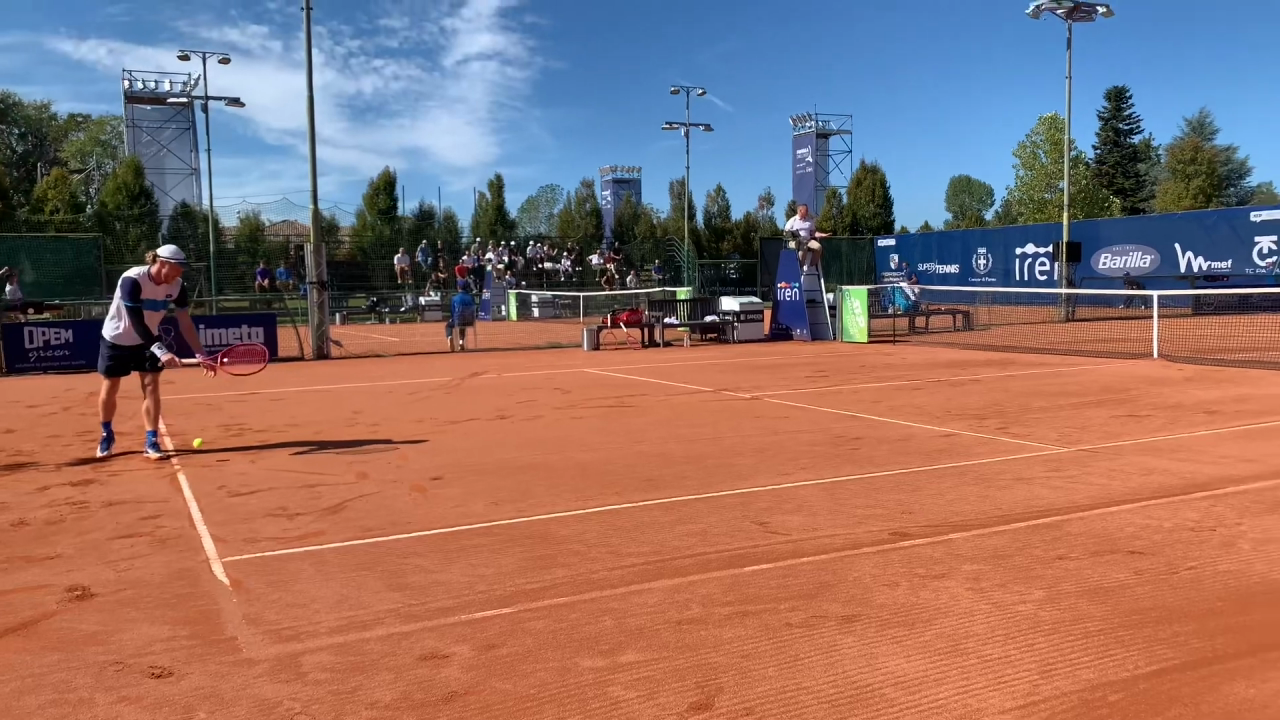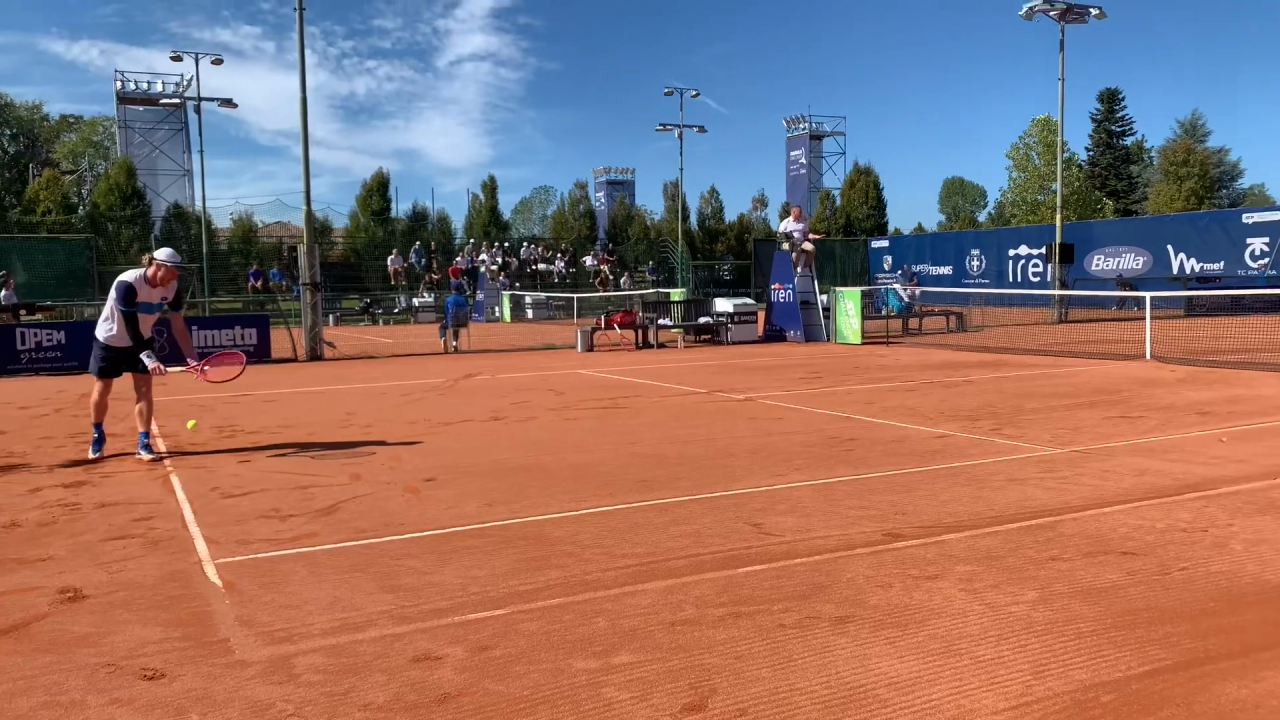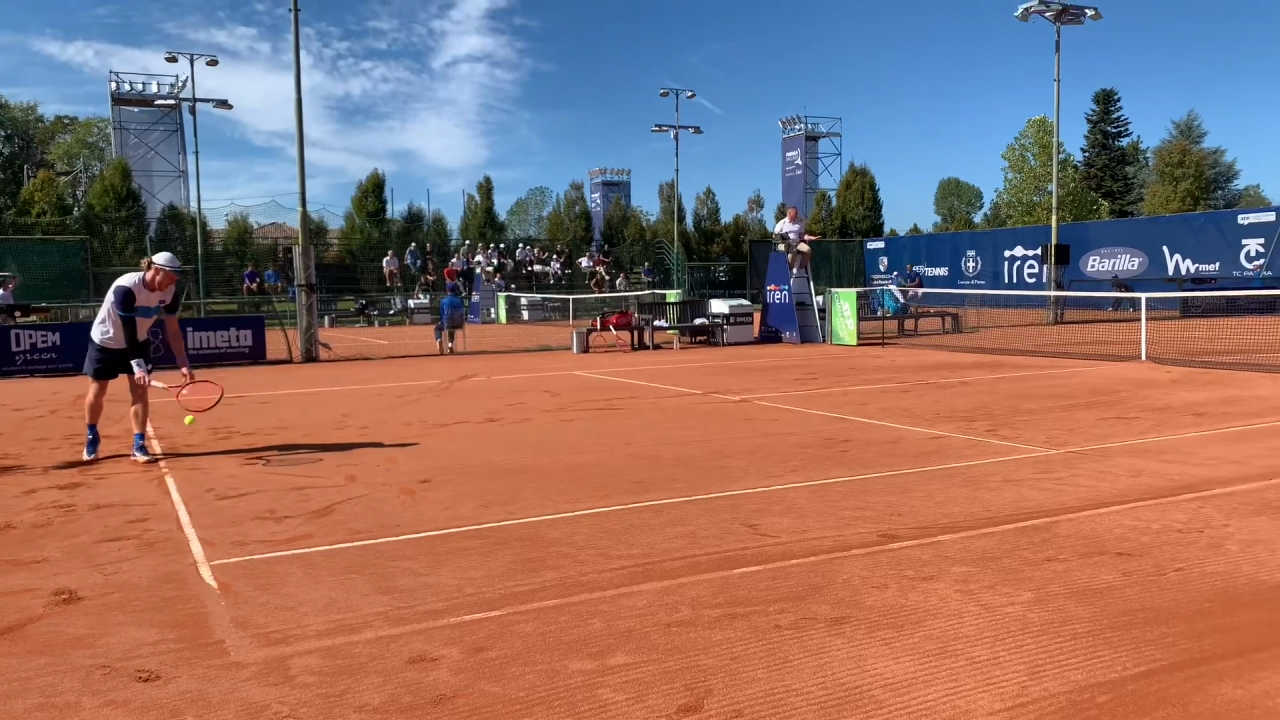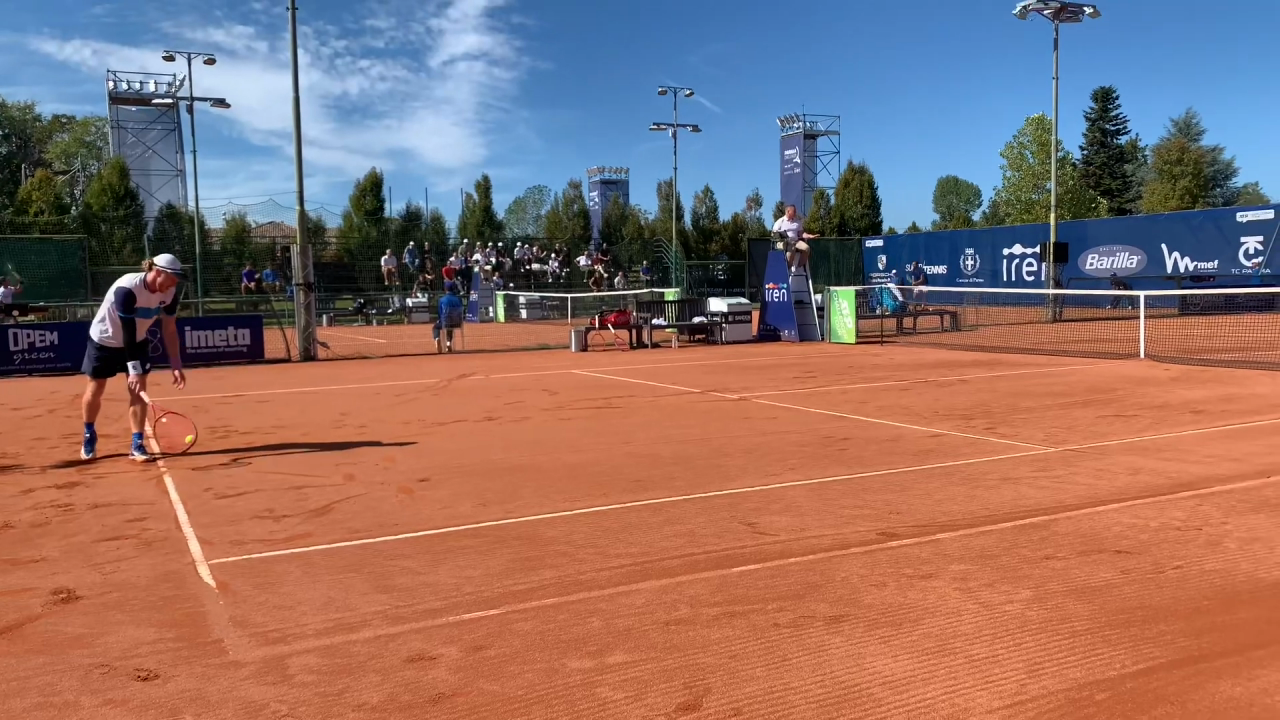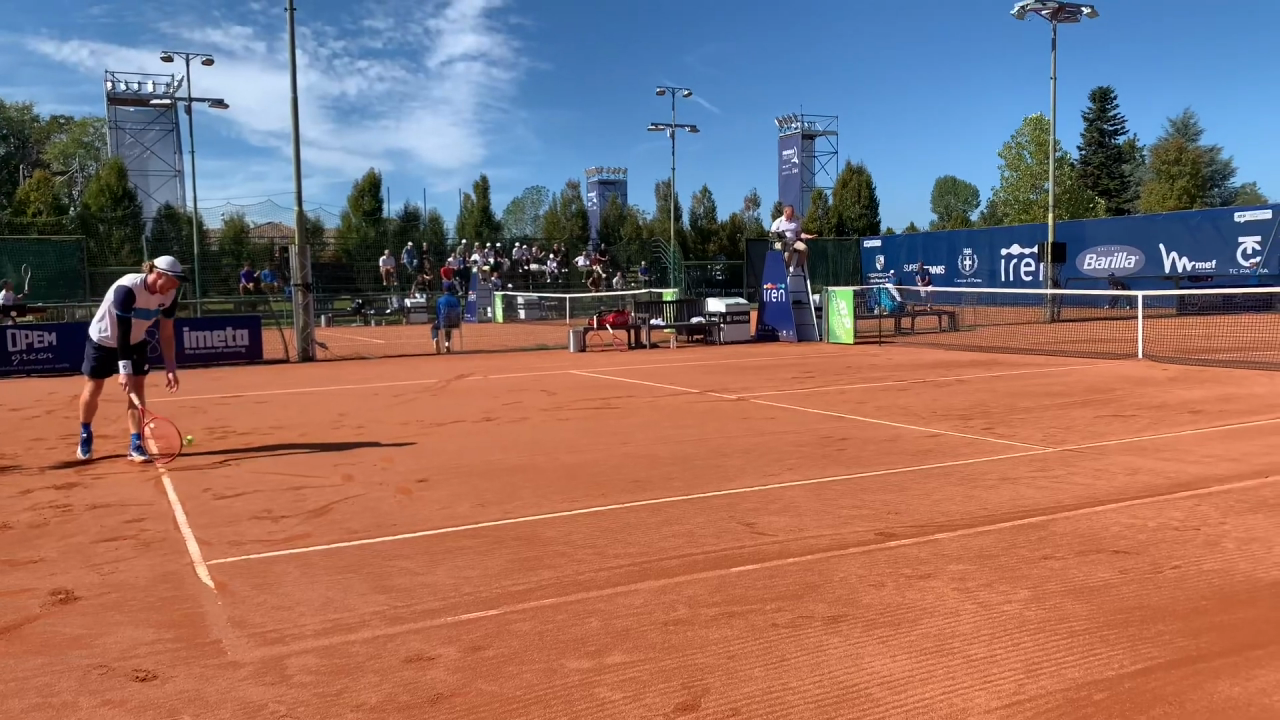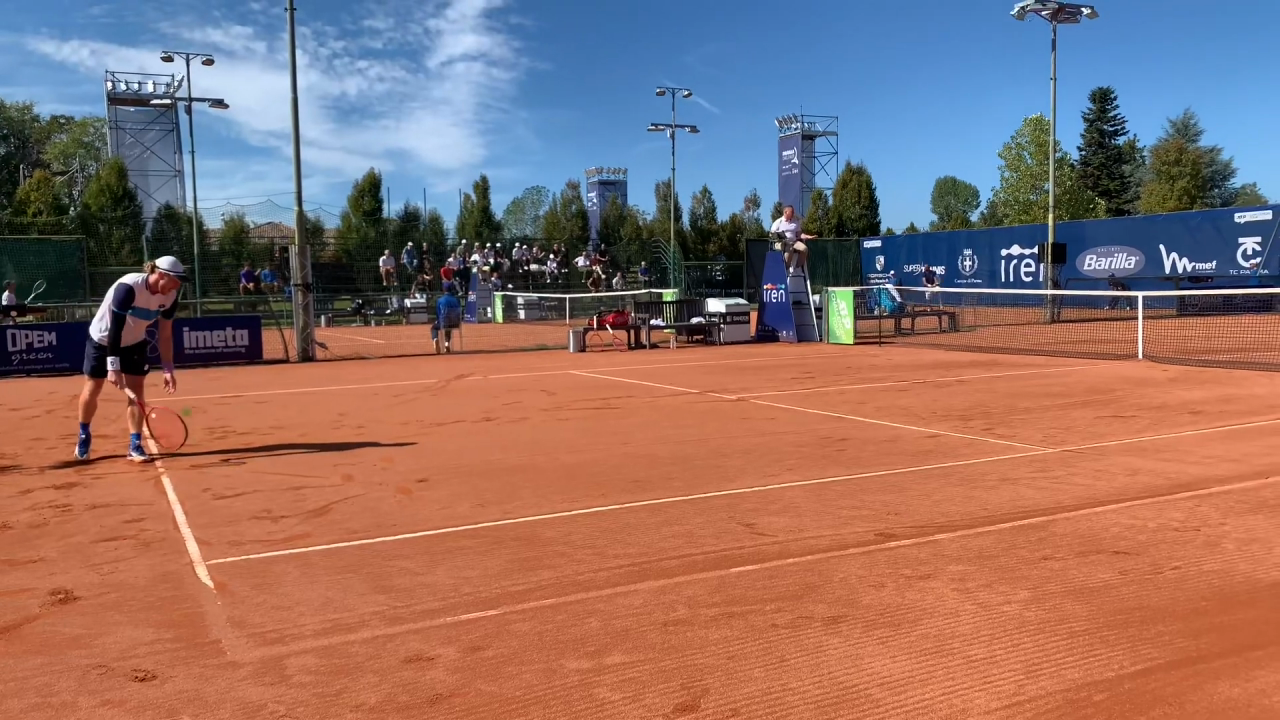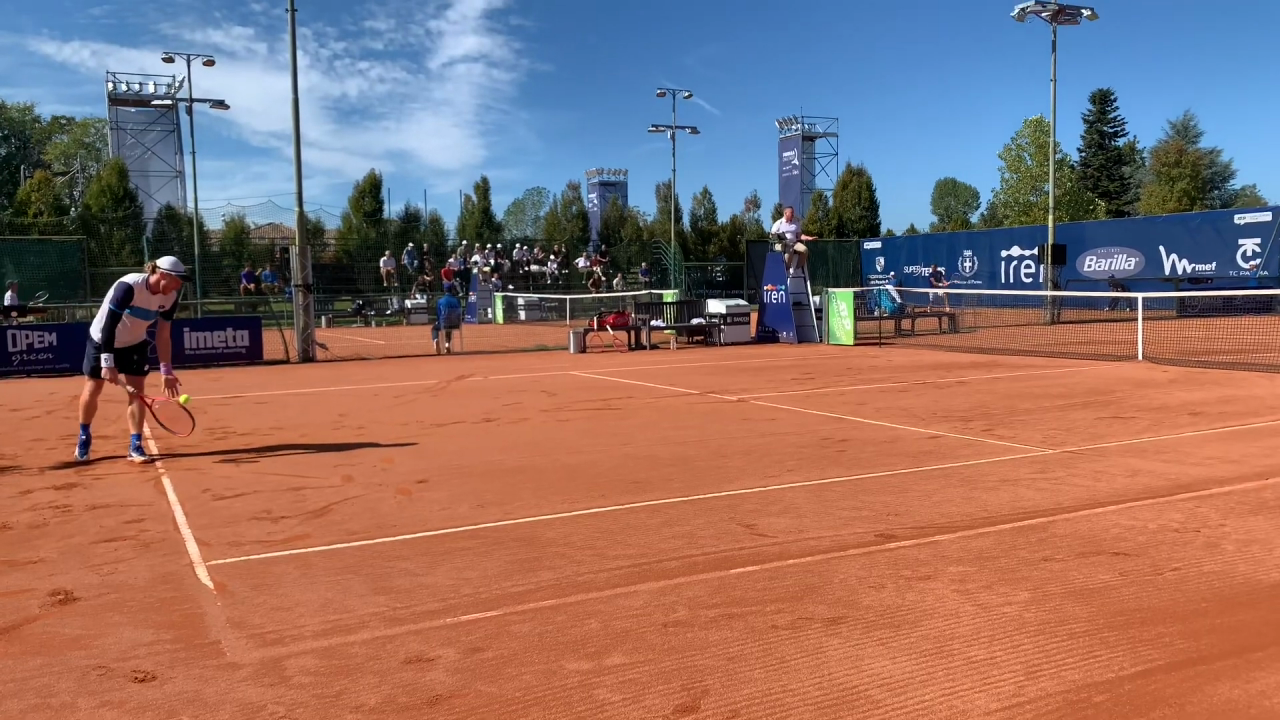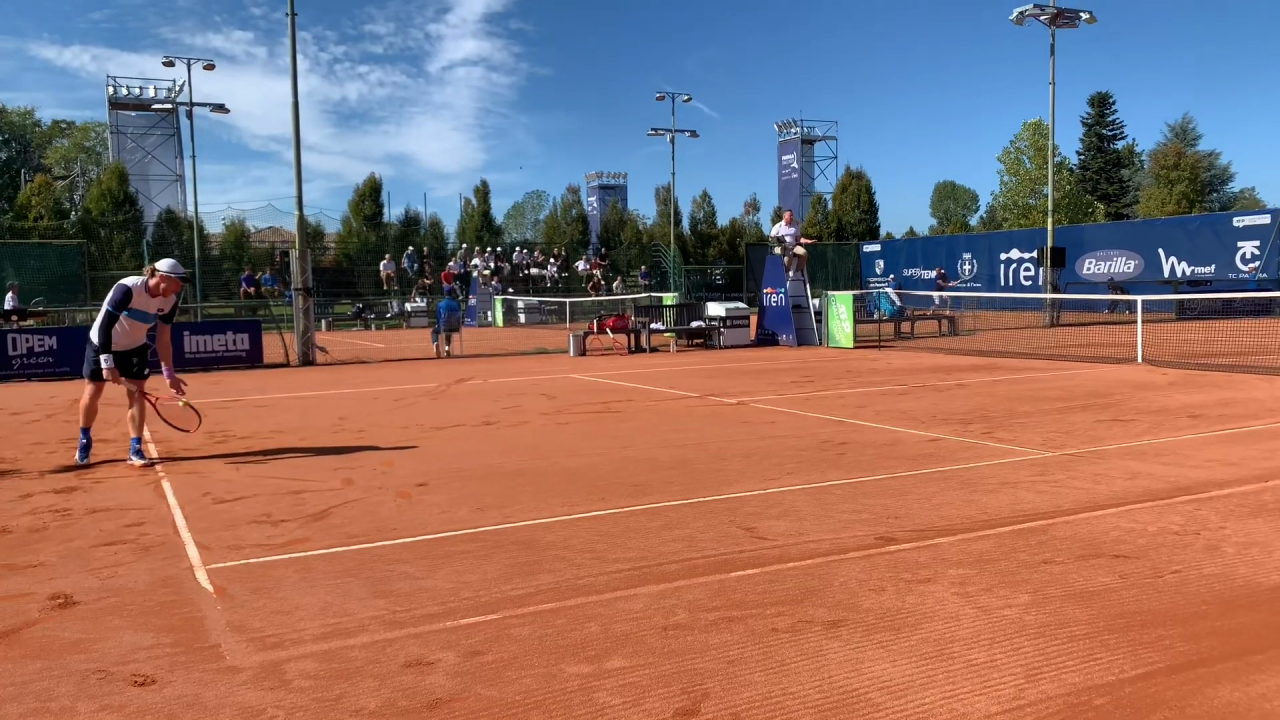
dt=0.1s
person 1, frame 1
left shoulder: (176, 286)
right shoulder: (132, 280)
left elbow: (185, 323)
right elbow: (138, 323)
left wrist: (201, 355)
right wrist: (162, 351)
left hip: (148, 340)
right hip: (115, 340)
left knee: (151, 387)
right knee: (109, 389)
left ankle: (151, 442)
right ankle: (107, 435)
person 1, frame 2
left shoulder: (171, 289)
right shoulder: (128, 284)
left elbow: (178, 326)
right elbow: (131, 328)
left wrist: (192, 359)
right wrist: (149, 358)
left hip: (141, 341)
right hip: (108, 341)
left knee: (144, 388)
right knee: (101, 391)
left ankle: (144, 443)
right ankle: (98, 436)
person 1, frame 3
left shoulder: (170, 292)
right shoulder: (126, 288)
left elbow: (173, 330)
right elbow: (129, 332)
left wrist: (183, 363)
right wrist: (139, 367)
left hip: (138, 342)
right hip: (104, 342)
left knee: (140, 390)
right knee: (96, 392)
left ankle: (139, 445)
right ankle: (92, 437)
person 1, frame 4
left shoulder: (170, 293)
right shoulder: (127, 289)
left elbow: (169, 331)
right elbow: (128, 333)
left wrist: (176, 365)
right wrist: (134, 370)
left hip: (137, 342)
right hip: (103, 340)
left knee: (138, 390)
right knee: (94, 391)
left ankle: (137, 444)
right ankle: (89, 436)
person 1, frame 5
left shoulder: (170, 296)
right shoulder: (128, 289)
left elbow: (166, 333)
right elbow: (122, 333)
left wrist: (170, 368)
right wrist: (124, 370)
left hip: (135, 343)
right hip: (102, 340)
left knee: (137, 389)
right knee: (92, 390)
left ankle: (136, 445)
right ankle: (85, 436)
person 1, frame 6
left shoulder: (170, 297)
right shoulder: (128, 287)
left elbow: (165, 335)
right elbow: (115, 330)
left wrist: (168, 369)
right wrist: (113, 366)
left hip: (135, 343)
right hip: (102, 339)
left knee: (136, 389)
right knee: (92, 390)
left ankle: (135, 445)
right ankle: (84, 436)
person 1, frame 7
left shoulder: (170, 298)
right shoulder: (128, 286)
left elbow: (163, 336)
right elbow: (108, 326)
left wrist: (166, 371)
right wrist: (108, 363)
left hip: (135, 344)
right hip: (102, 341)
left knee: (137, 390)
right knee: (92, 391)
left ankle: (135, 446)
right ankle: (84, 437)
person 1, frame 8
left shoulder: (170, 301)
right shoulder: (127, 289)
left elbow: (163, 339)
right elbow: (104, 327)
left wrist: (168, 374)
right wrist: (108, 363)
left hip: (135, 347)
right hip: (103, 344)
left knee: (137, 394)
right knee: (92, 394)
left ankle: (135, 449)
right ankle: (84, 441)
